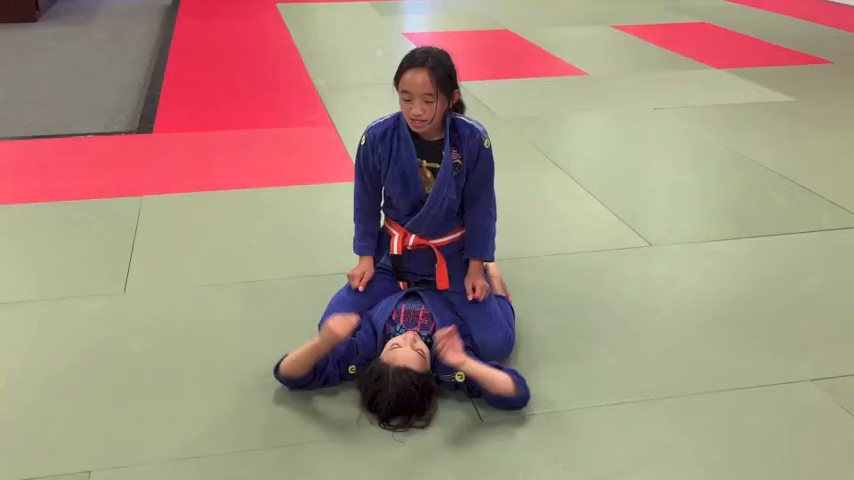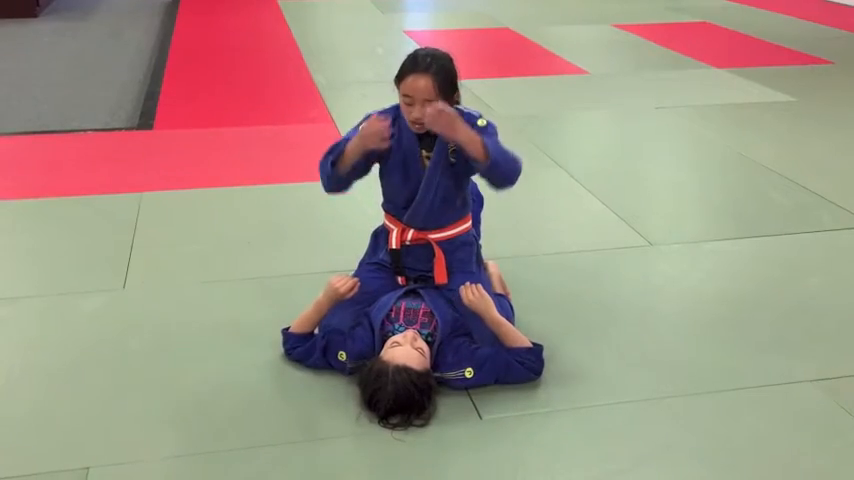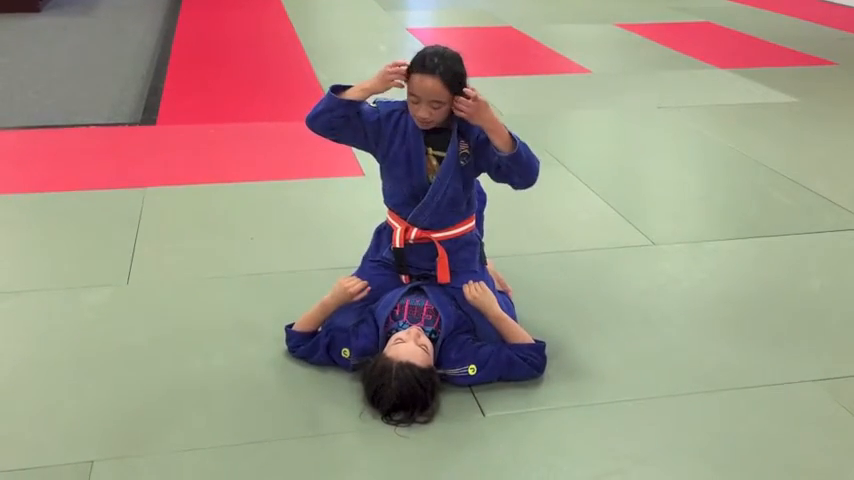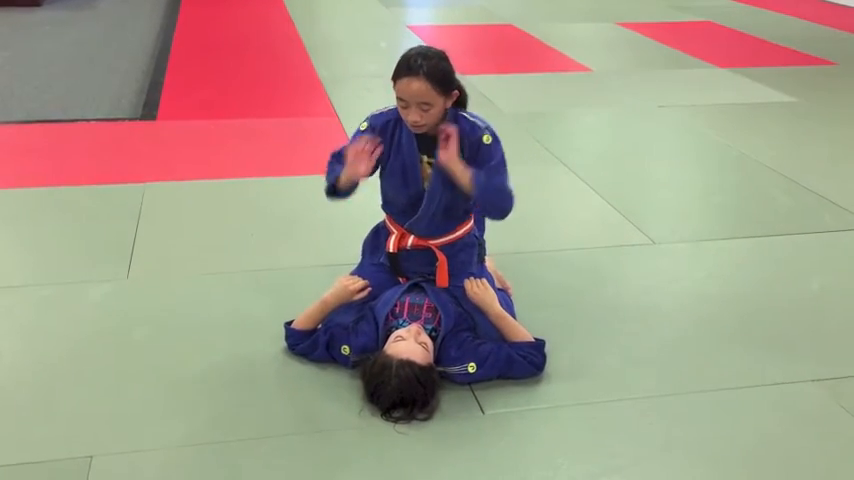
dt=0.7s
person 1, frame 1
left shoulder: (473, 140)
right shoulder: (378, 138)
left elbow: (480, 207)
right elbow: (366, 201)
left wrist: (476, 269)
right wrist: (366, 256)
left hip: (453, 253)
right hip: (396, 252)
left knee: (490, 347)
person 1, frame 2
left shoulder: (468, 125)
right shoulder: (382, 124)
left elbow: (507, 173)
right elbow: (332, 178)
left wrist: (461, 135)
right wrist: (359, 144)
left hip: (453, 248)
right hip: (395, 244)
left knee: (490, 337)
person 1, frame 3
left shoulder: (474, 130)
right shoulder: (389, 119)
left elbow: (525, 174)
right elbow: (320, 121)
left wrist: (490, 123)
right wrist: (369, 88)
left hip: (456, 249)
right hip: (396, 245)
left knee: (493, 335)
right knee: (342, 330)
left ankle: (485, 275)
person 1, frame 4
left shoulder: (474, 135)
right shoulder: (382, 127)
left elbow: (500, 206)
right elbow: (337, 168)
left wrist: (455, 167)
right wrist: (350, 175)
left hip: (454, 253)
right hip: (395, 247)
left ankle: (481, 273)
person 2, frame 1
left shoulder: (362, 353)
right shoulder: (449, 367)
left elbow: (288, 374)
right elbow: (517, 395)
left wrist: (324, 342)
right wrist: (466, 365)
right ankle: (490, 273)
person 2, frame 2
left shoulder: (358, 352)
right shoulder: (452, 365)
left elbow: (296, 343)
right elbow: (530, 362)
left wrist: (326, 299)
right wrist: (489, 314)
right ankle: (489, 273)
person 2, frame 3
left shoulder: (361, 347)
right shoulder: (458, 362)
left elbow: (298, 339)
right elbow: (533, 358)
left wrist: (332, 300)
right wrist: (492, 309)
person 2, frame 4
left shoulder: (361, 345)
right shoulder: (457, 360)
left elbow: (298, 337)
right elbow: (532, 357)
left wrist: (331, 299)
right wrist: (493, 307)
